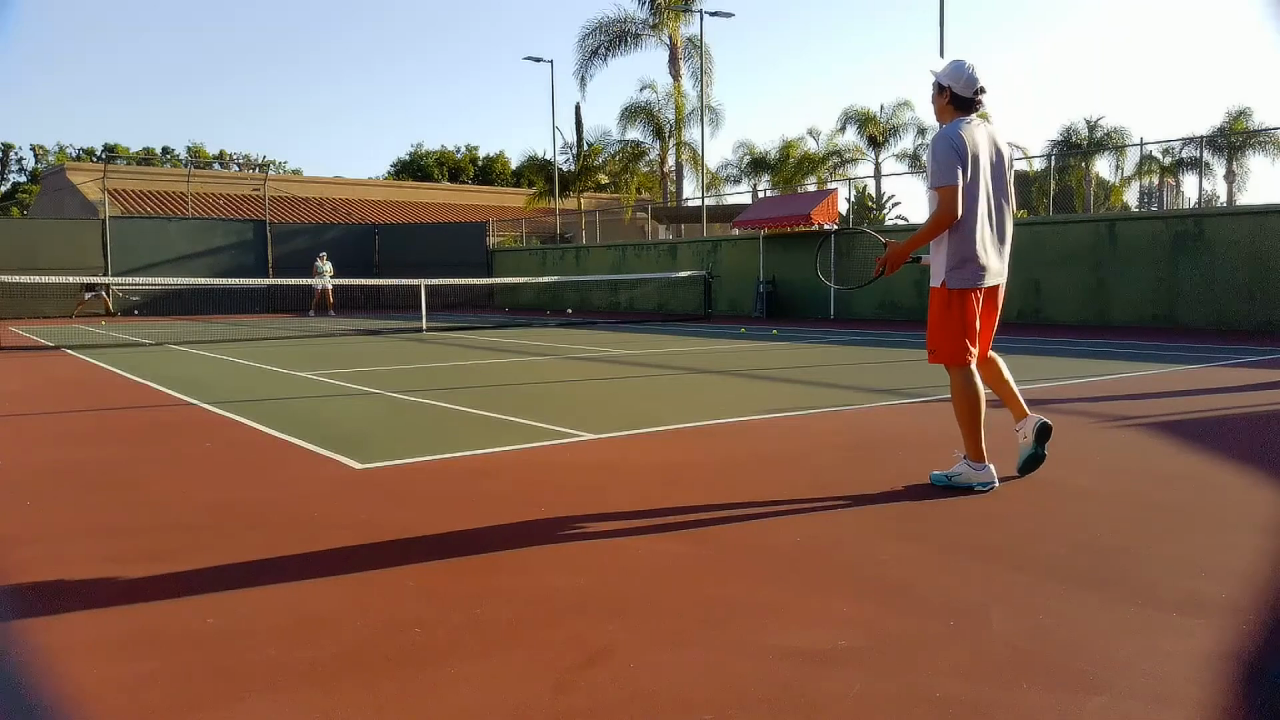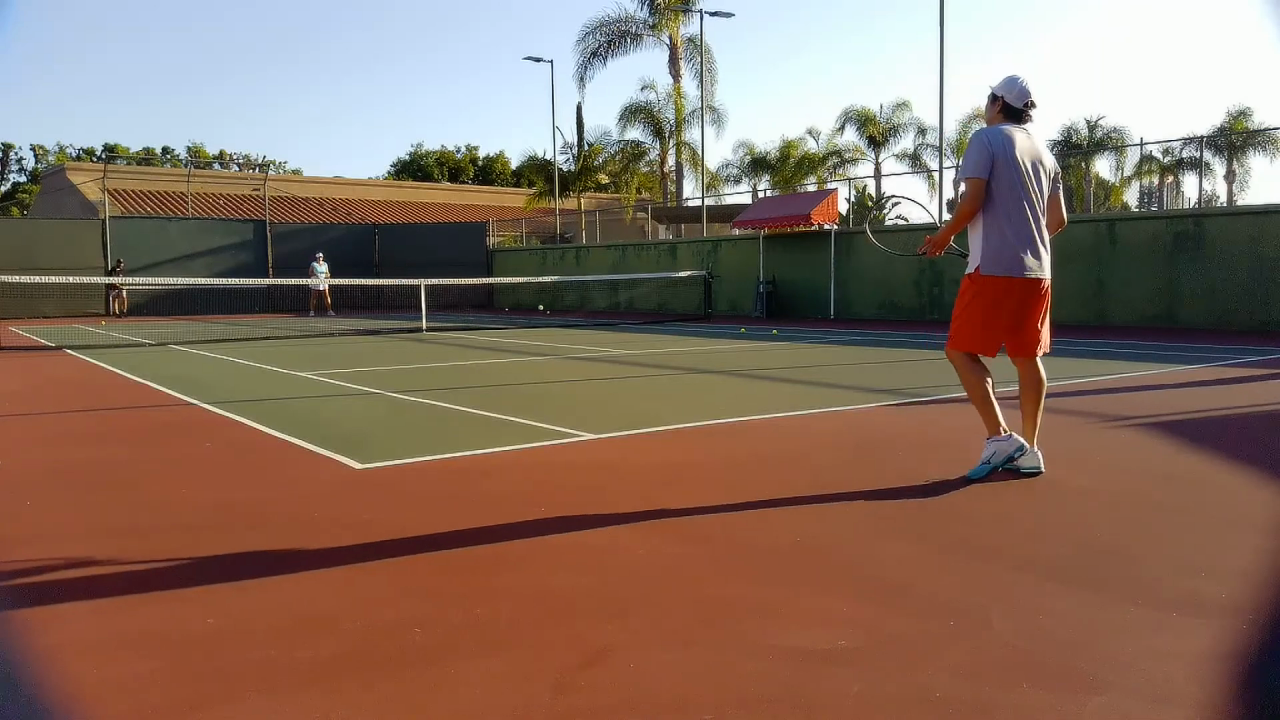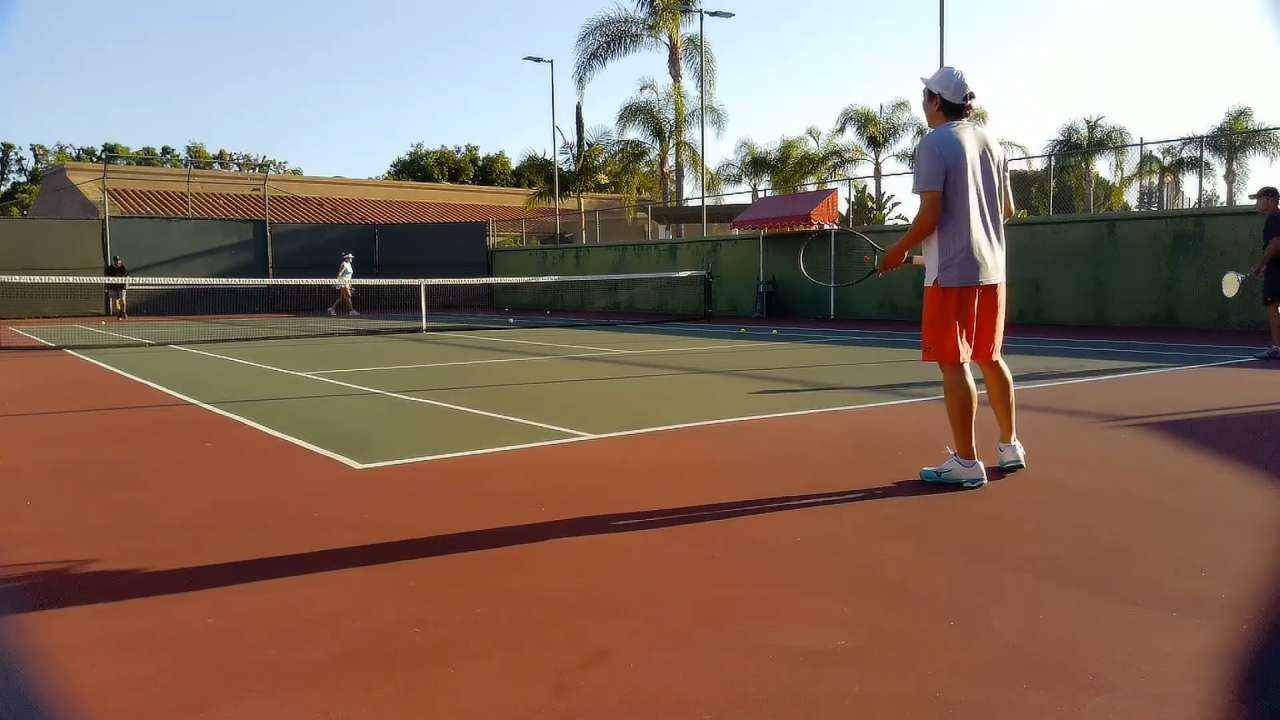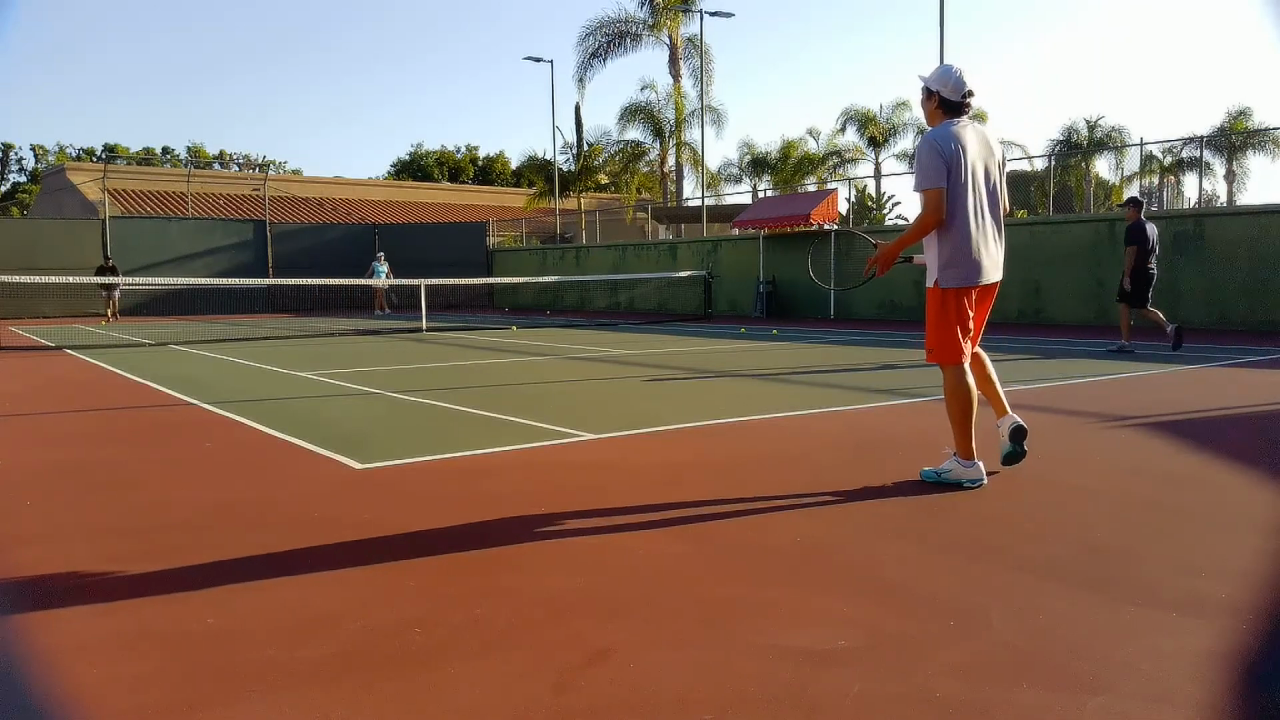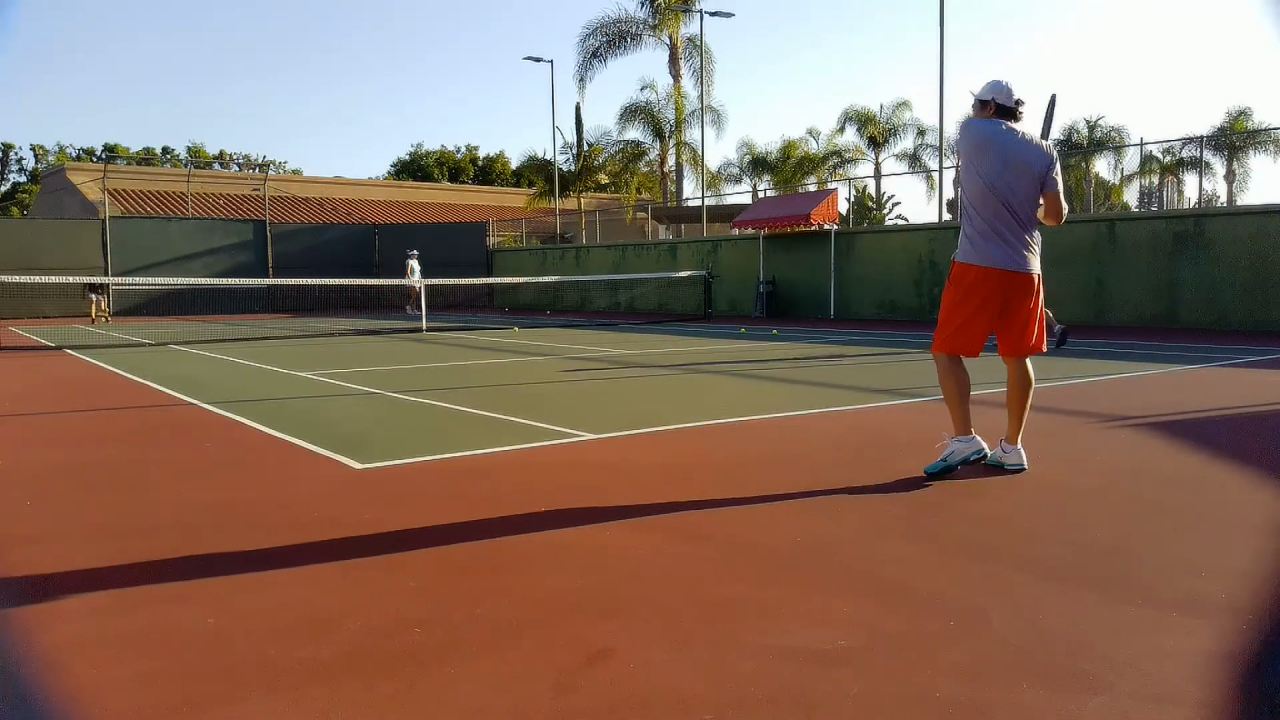
dt=1s
person 1, frame 1
left shoulder: (948, 139)
right shoulder: (997, 141)
left elbow: (949, 211)
right elbow: (1009, 206)
left wrist: (905, 248)
left hip: (958, 271)
right hip: (994, 267)
left knee: (960, 365)
right knee: (980, 355)
left ankle: (977, 466)
right ankle: (1028, 422)
person 1, frame 2
left shoulder: (986, 138)
right shoulder: (1043, 152)
left elbow: (972, 201)
right elbow: (1058, 220)
left wrist: (943, 235)
left hip: (993, 266)
right hip: (1036, 268)
left knee: (962, 351)
right knee: (1027, 357)
left ankle: (1000, 437)
right ankle: (1029, 449)
person 1, frame 3
left shoulder: (935, 144)
right shoulder: (991, 144)
left elbow: (929, 215)
right elbow: (1007, 209)
left wrist: (899, 251)
left hip: (953, 272)
right hip: (992, 268)
left knee: (953, 363)
right knee: (988, 358)
left ankle: (967, 462)
right ankle: (1010, 446)
person 1, frame 4
left shoulder: (934, 142)
right shoulder: (989, 141)
left elbow: (933, 213)
right elbow: (1002, 206)
left wrist: (893, 249)
left hip: (952, 270)
right hip: (989, 266)
left knee: (954, 362)
right knee: (968, 350)
left ankle: (966, 462)
right ankle: (1008, 420)
person 1, frame 5
left shoulder: (972, 131)
right shoulder: (1043, 150)
right elbow: (1056, 215)
left hip: (977, 263)
right hip: (1024, 266)
left knee: (947, 351)
right knee: (1017, 357)
left ankle: (964, 438)
right ankle: (1011, 447)
